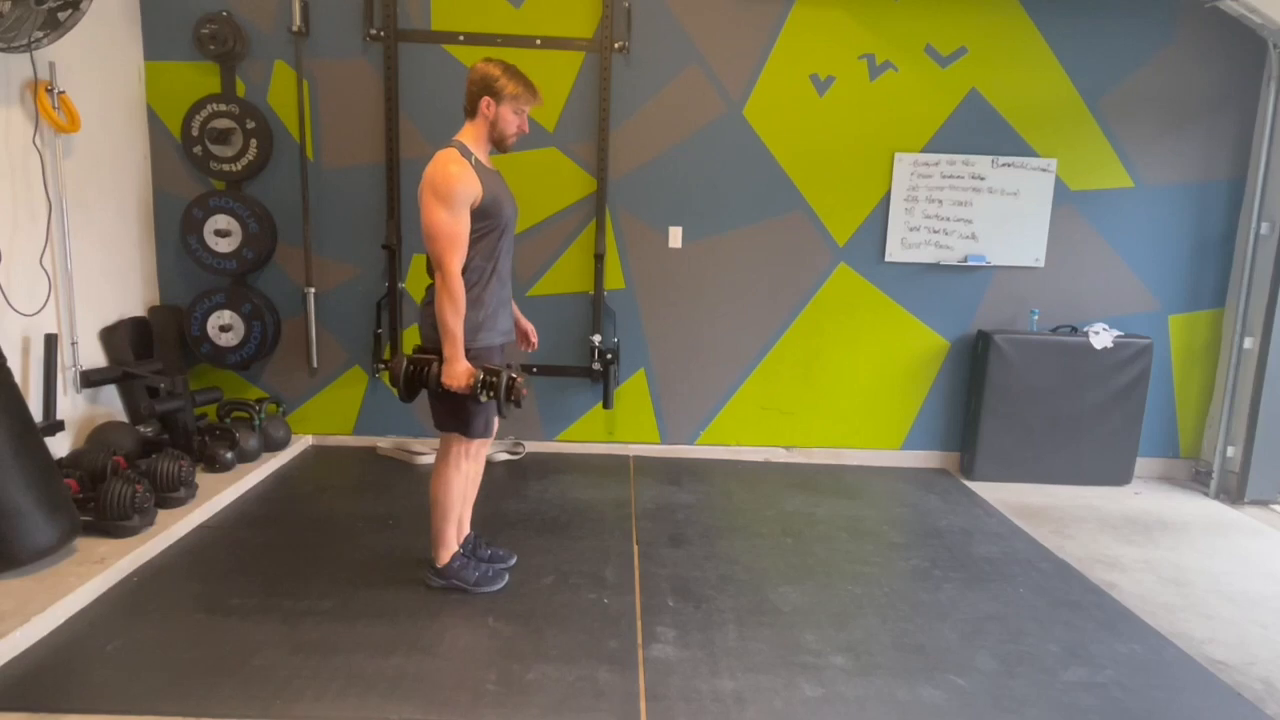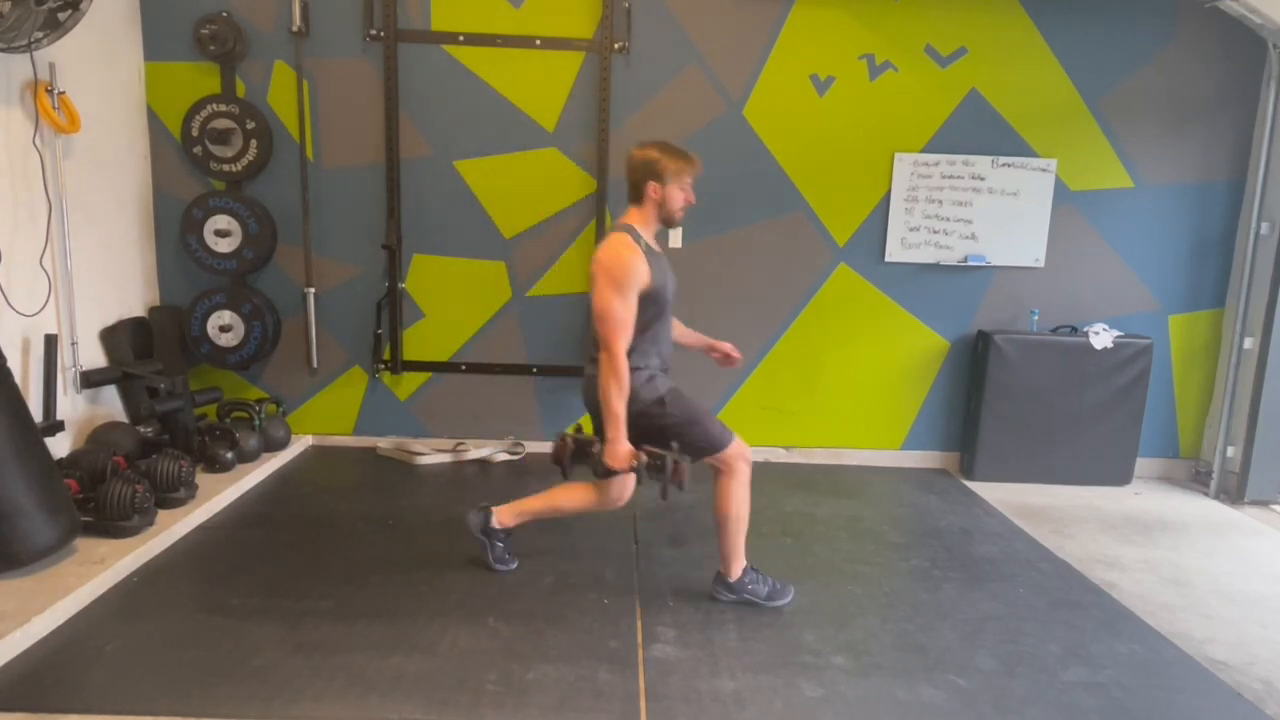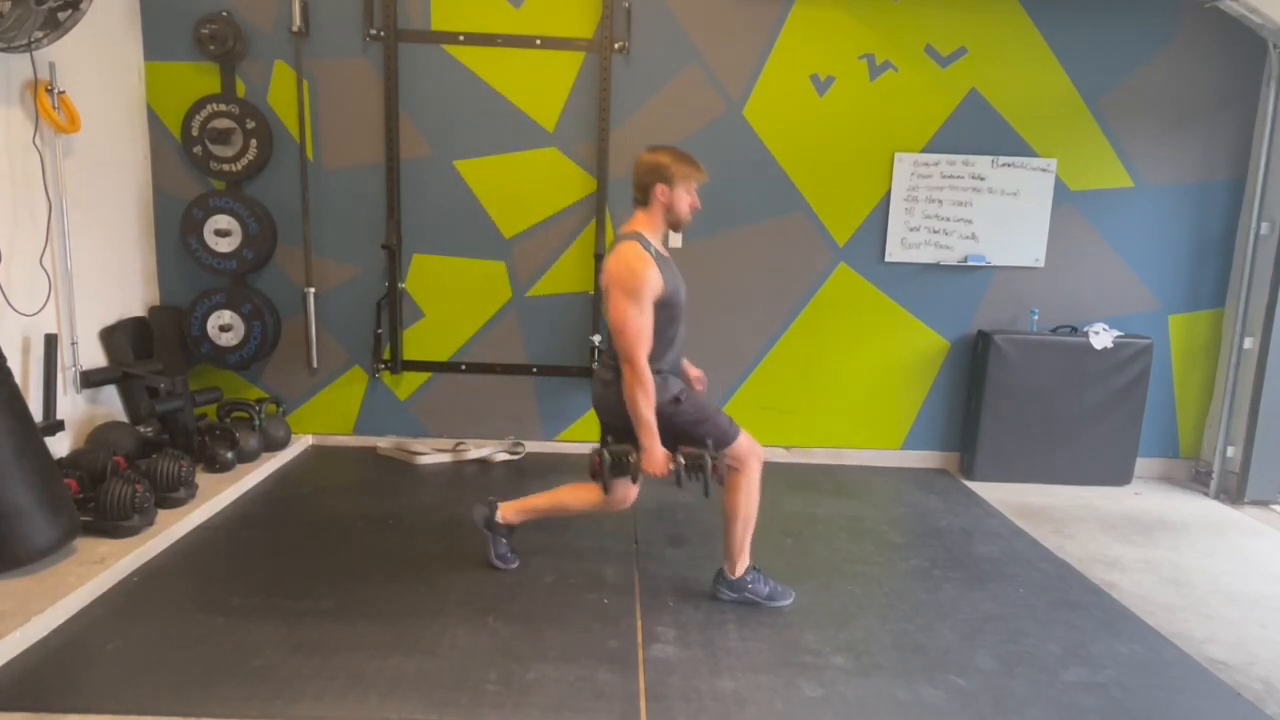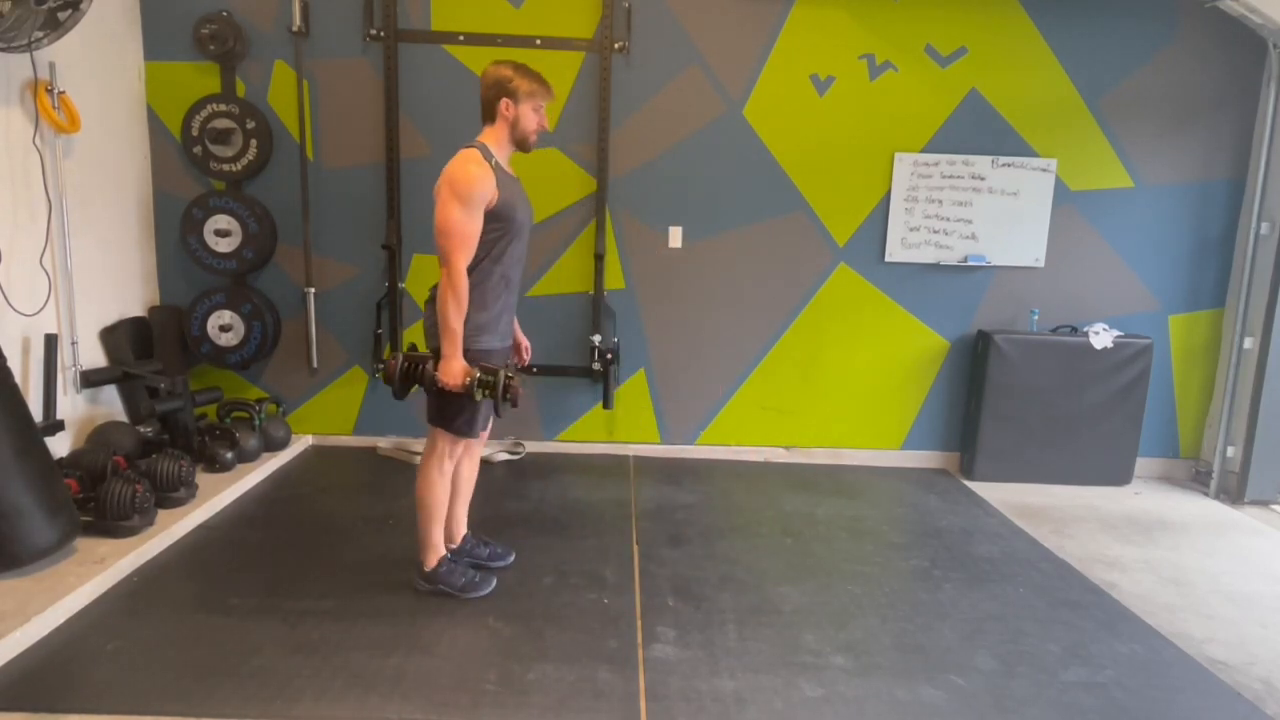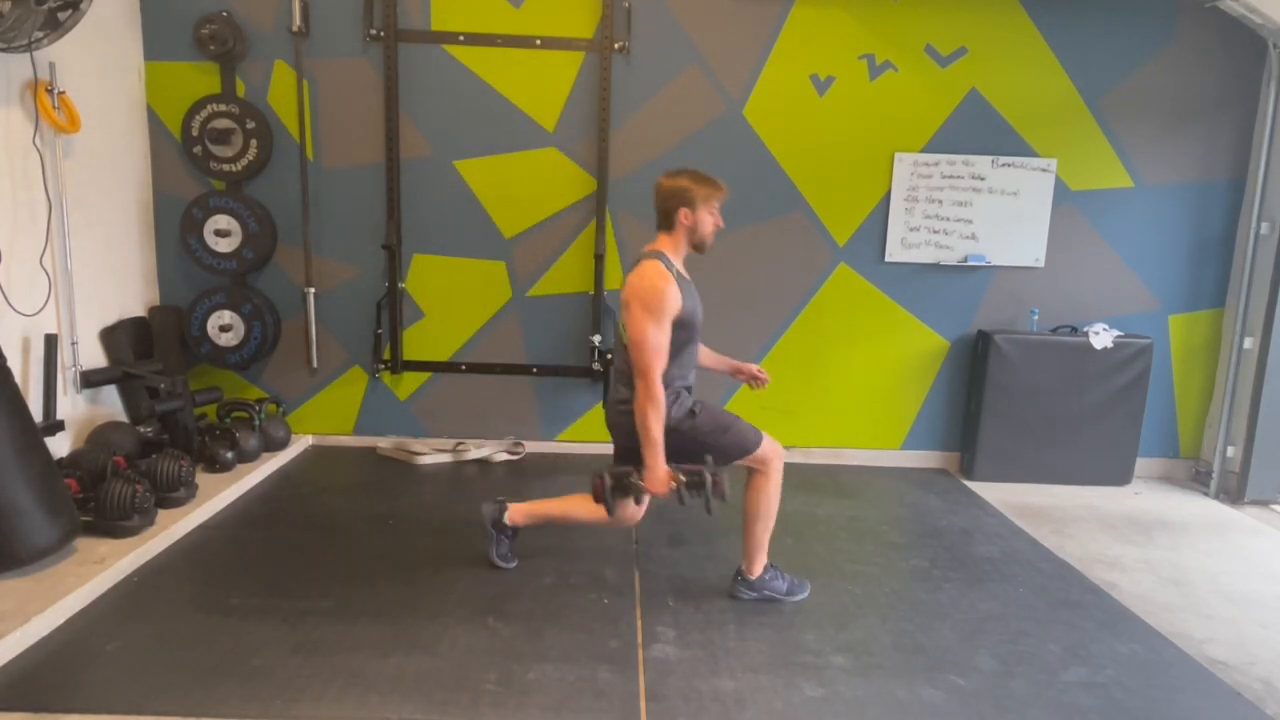
dt=1s
person 1, frame 1
left shoulder: (481, 167)
right shoulder: (452, 170)
right elbow: (449, 272)
left wrist: (514, 314)
right wrist: (454, 355)
left hip: (489, 330)
right hip: (465, 336)
left knee: (482, 437)
right knee: (461, 445)
left ankle: (461, 539)
right ankle: (445, 562)
person 1, frame 2
left shoulder: (645, 243)
right shoulder: (623, 255)
right elbow: (614, 353)
left wrist: (705, 341)
right wrist: (616, 435)
left hip: (639, 383)
right hip: (636, 393)
left knee: (612, 493)
right knee: (734, 459)
left ankle: (496, 521)
right ankle: (735, 576)
person 1, frame 3
left shoulder: (646, 244)
right shoulder: (634, 262)
right elbow: (634, 363)
left wrist: (681, 364)
right wrist: (650, 442)
left hip: (653, 383)
right hip: (647, 393)
left knee: (617, 496)
right knee: (747, 457)
left ankle: (501, 516)
right ankle: (737, 576)
person 1, frame 4
left shoulder: (500, 172)
right shoulder: (470, 171)
right elbow: (455, 269)
left wrist: (512, 328)
right wrist: (452, 352)
left hip: (489, 334)
right hip: (467, 338)
left knee: (474, 438)
right knee: (447, 446)
left ankle: (458, 540)
right ankle: (434, 563)
person 1, frame 5
left shoulder: (671, 269)
right shoulder: (655, 282)
right elbow: (648, 381)
left wrist: (733, 365)
right wrist: (654, 462)
left hip: (651, 409)
right hip: (658, 412)
left knee: (625, 511)
right knee: (768, 459)
left ankle: (507, 516)
right ankle: (754, 574)
